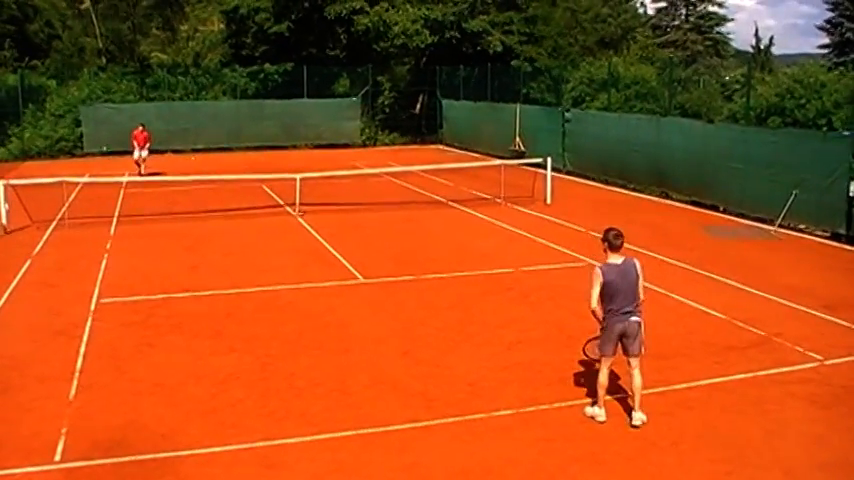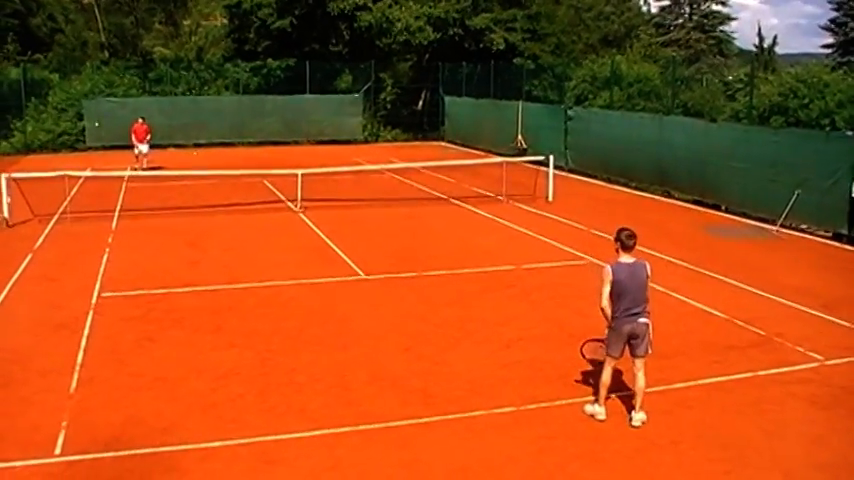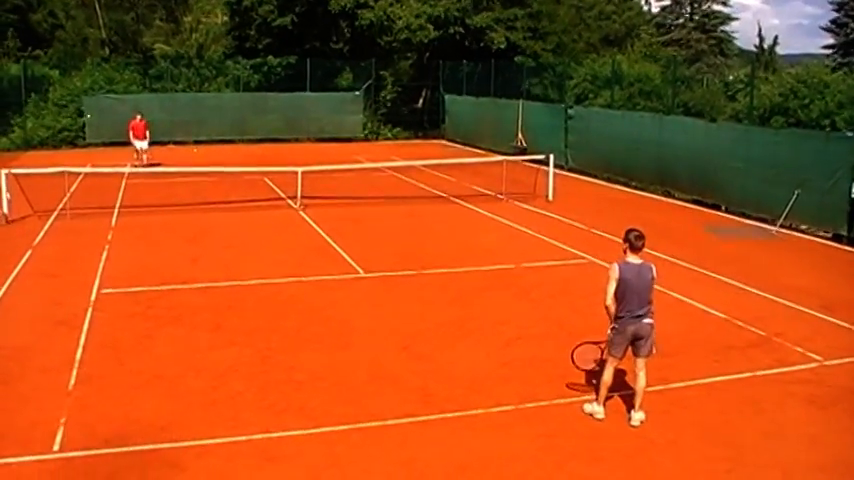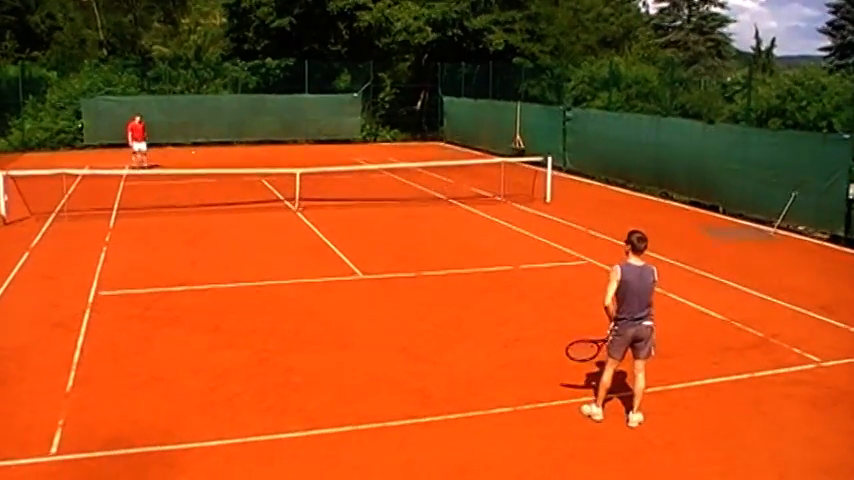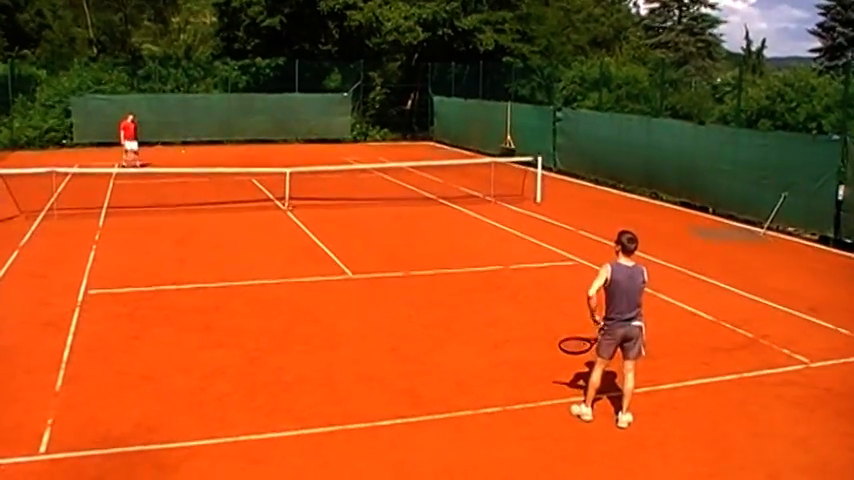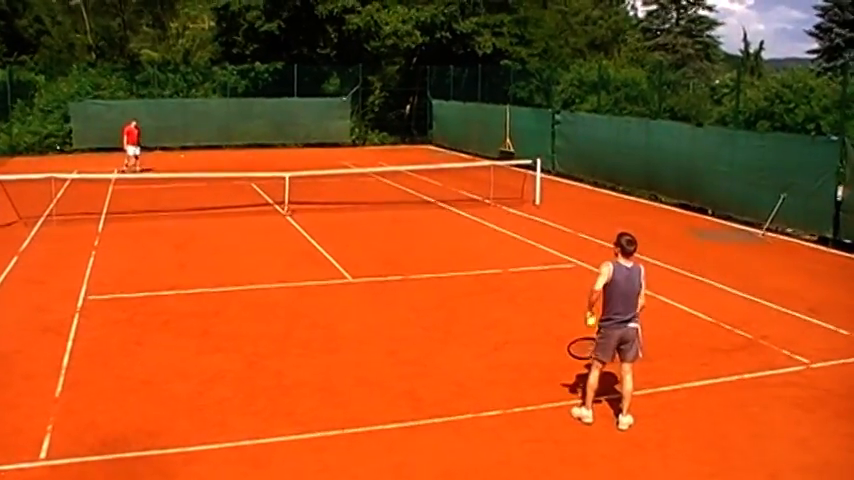
dt=0.2s
person 1, frame 1
left shoulder: (600, 271)
right shoulder: (634, 265)
left elbow: (594, 306)
right elbow: (640, 296)
left wrist: (603, 323)
left hip: (611, 324)
right hip: (633, 322)
left knee: (605, 367)
right knee: (635, 368)
left ankle: (599, 409)
right ankle: (637, 413)
person 1, frame 2
left shoulder: (610, 269)
right shoulder: (645, 267)
left elbow: (604, 304)
right elbow: (644, 297)
left wrist: (611, 323)
left hip: (620, 324)
right hip: (641, 323)
left knee: (609, 366)
right knee: (639, 370)
left ankle: (599, 407)
right ankle: (637, 413)
person 1, frame 3
left shoulder: (617, 268)
right shoulder: (651, 269)
left elbow: (609, 302)
right elbow: (647, 297)
left wrist: (614, 322)
left hip: (623, 325)
right hip: (645, 324)
left knee: (610, 365)
right knee: (640, 369)
left ankle: (598, 406)
right ankle: (636, 413)
person 1, frame 4
left shoulder: (618, 270)
right shoulder: (653, 272)
left elbow: (607, 303)
right elbow: (646, 299)
left wrist: (613, 322)
left hip: (623, 327)
right hip: (645, 326)
left knee: (610, 368)
right knee: (639, 371)
left ankle: (597, 408)
right ankle: (635, 414)
person 1, frame 5
left shoulder: (608, 269)
right shoulder: (642, 271)
left elbow: (591, 293)
right elbow: (637, 297)
left wrist: (593, 315)
left hip: (612, 327)
right hip: (634, 326)
left knee: (598, 367)
right knee: (629, 371)
left ankle: (586, 408)
right ankle: (624, 414)
person 1, frame 6
left shoulder: (609, 267)
right shoulder: (640, 271)
left elbow: (597, 289)
right elbow: (641, 303)
left wrist: (589, 310)
left hip: (609, 329)
right hip: (631, 328)
left knee: (596, 368)
right knee: (627, 373)
left ankle: (586, 410)
right ankle: (624, 416)
